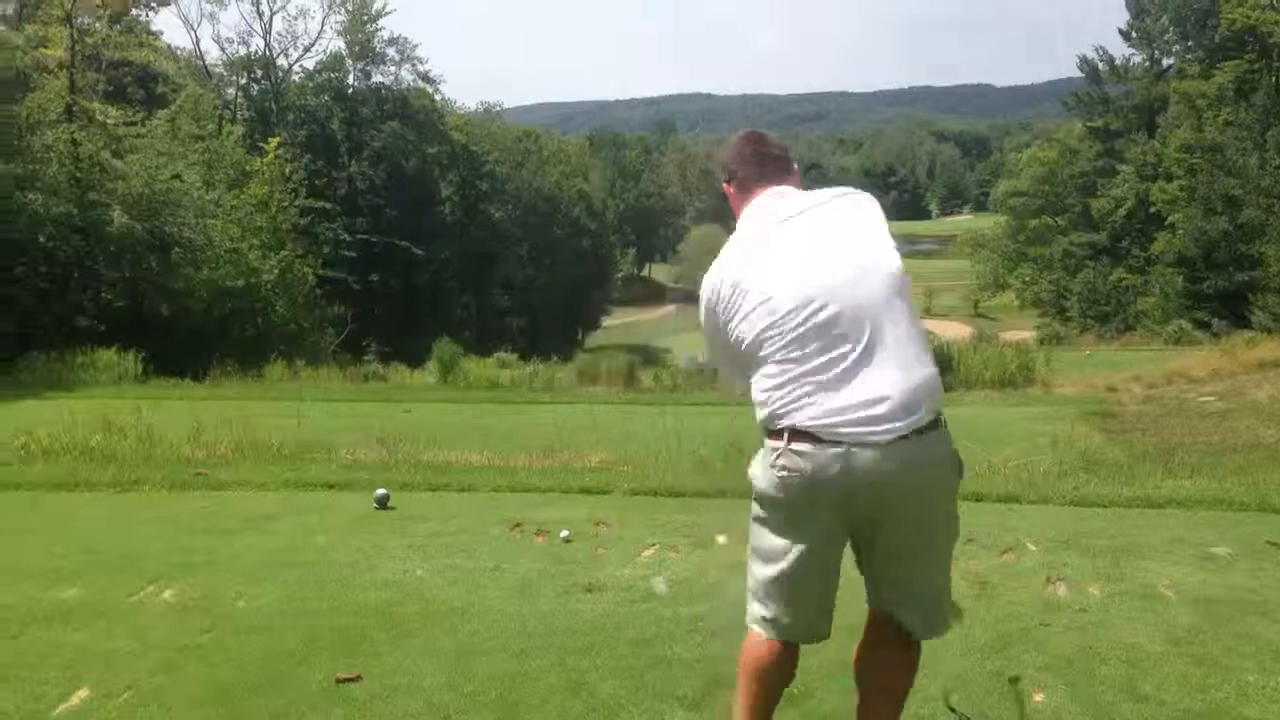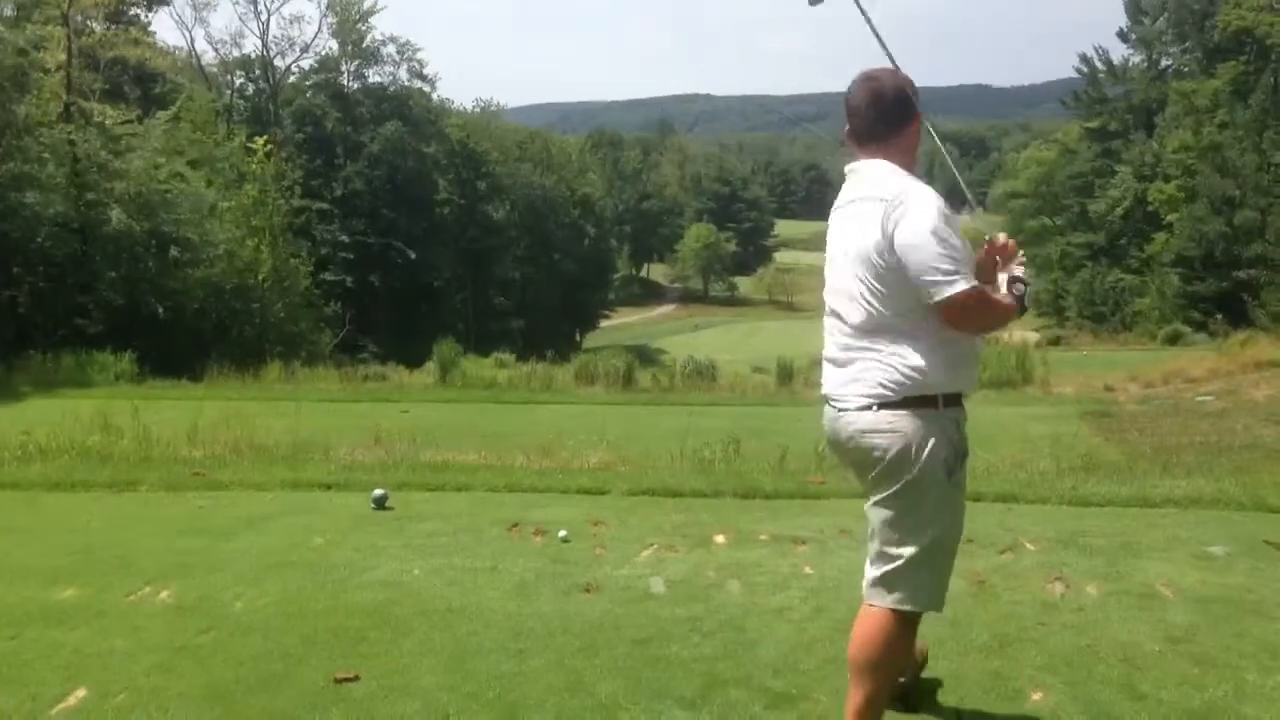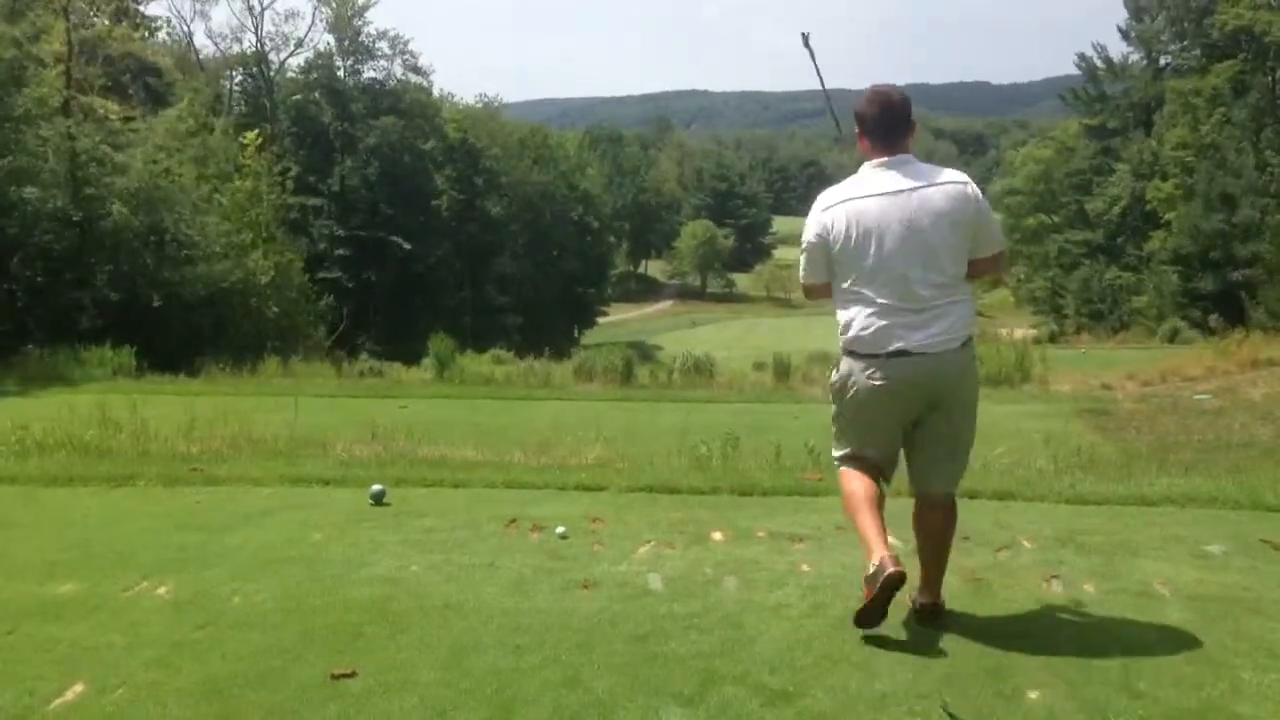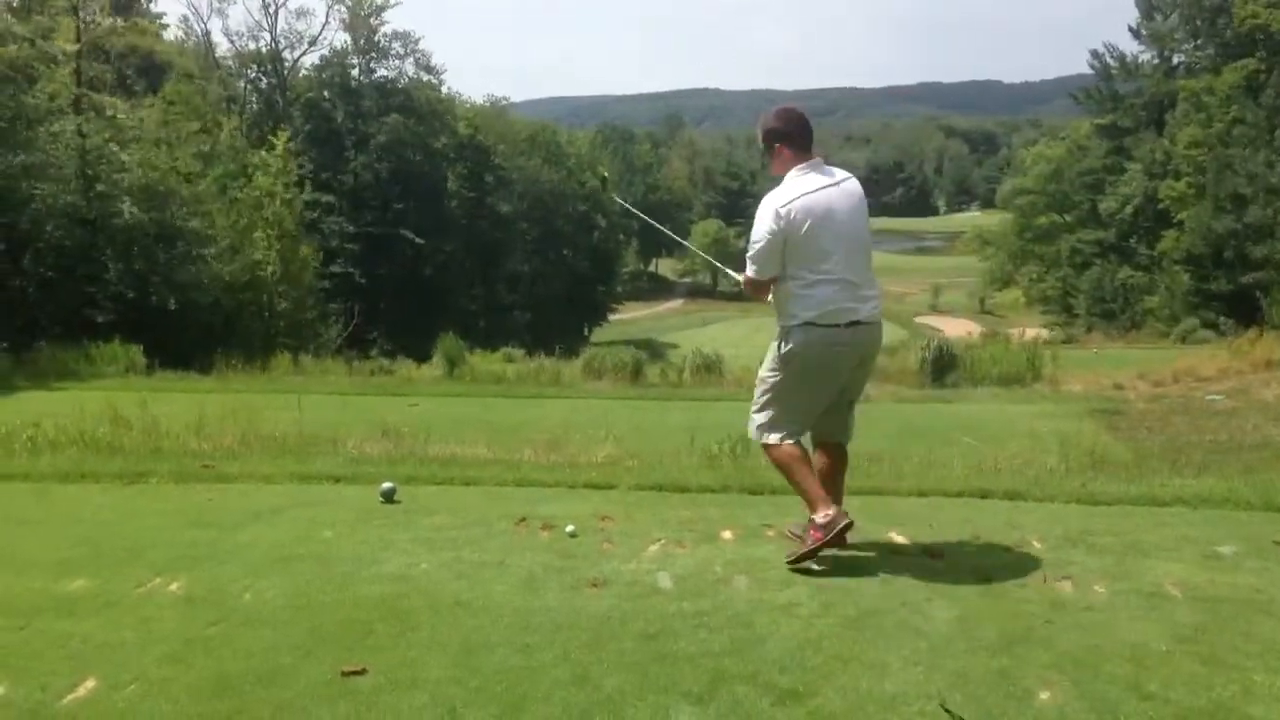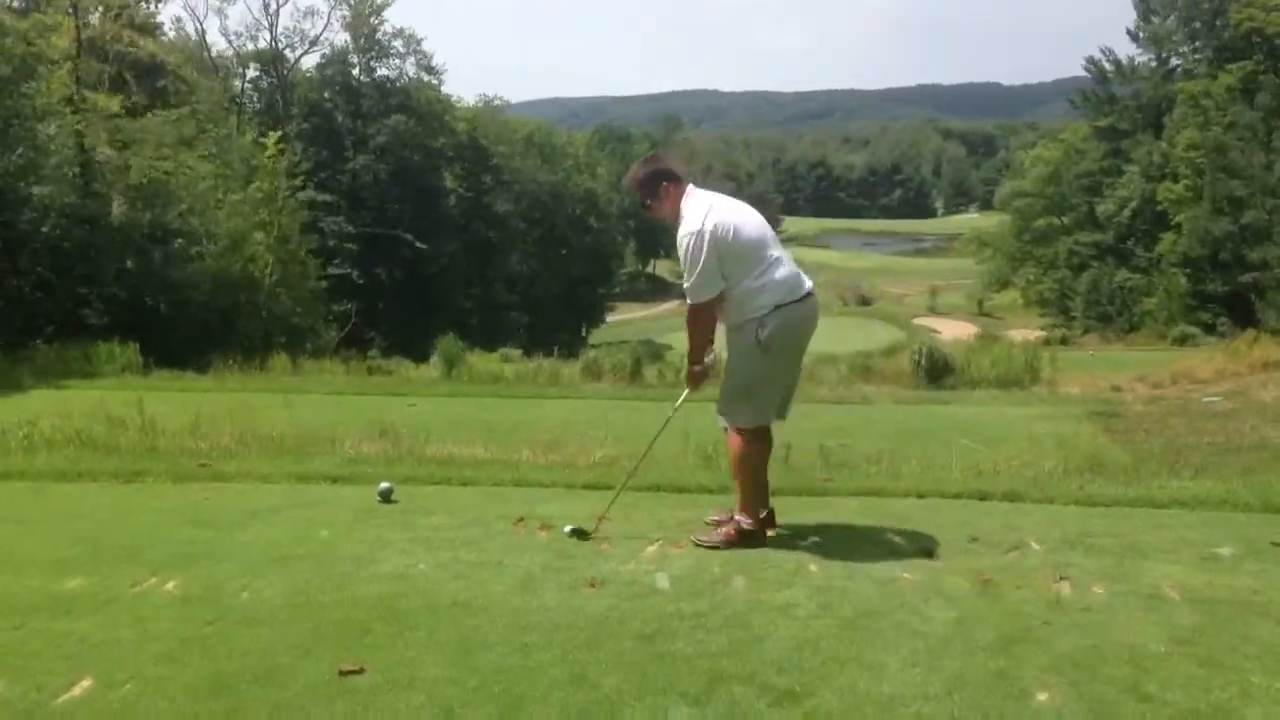
dt=1s
person 1, frame 1
left shoulder: (722, 276)
right shoulder: (859, 207)
left hip: (801, 458)
right hip: (909, 445)
left knee: (778, 621)
right knee: (901, 614)
person 1, frame 2
left shoulder: (851, 201)
right shoulder: (909, 200)
right elbow: (961, 309)
left wrist: (985, 261)
right wrist: (1009, 302)
left hip: (851, 408)
right hip: (907, 417)
left knee: (903, 557)
right knee: (897, 583)
person 1, frame 3
left shoulder: (833, 205)
right shoulder: (960, 189)
left elbow: (813, 288)
right elbow: (993, 263)
left hip: (873, 364)
right hip: (949, 360)
left knee: (859, 464)
right knee: (937, 484)
left ankle: (882, 560)
right ankle: (928, 596)
person 1, frame 4
left shoulder: (778, 204)
right shoulder: (850, 185)
left elbow: (759, 282)
left wrist: (757, 288)
left hip: (814, 333)
right hip: (864, 326)
left knee: (771, 428)
right knee: (831, 432)
left ankle: (825, 513)
right ankle: (830, 519)
person 1, frame 5
left shoulder: (694, 228)
right shoulder: (711, 204)
left elbow: (701, 305)
left wrist: (695, 362)
right wrist: (706, 344)
left hip: (772, 318)
right hip: (791, 308)
left knee: (740, 417)
right knee: (754, 414)
left ankle: (748, 521)
right ankle: (757, 507)
